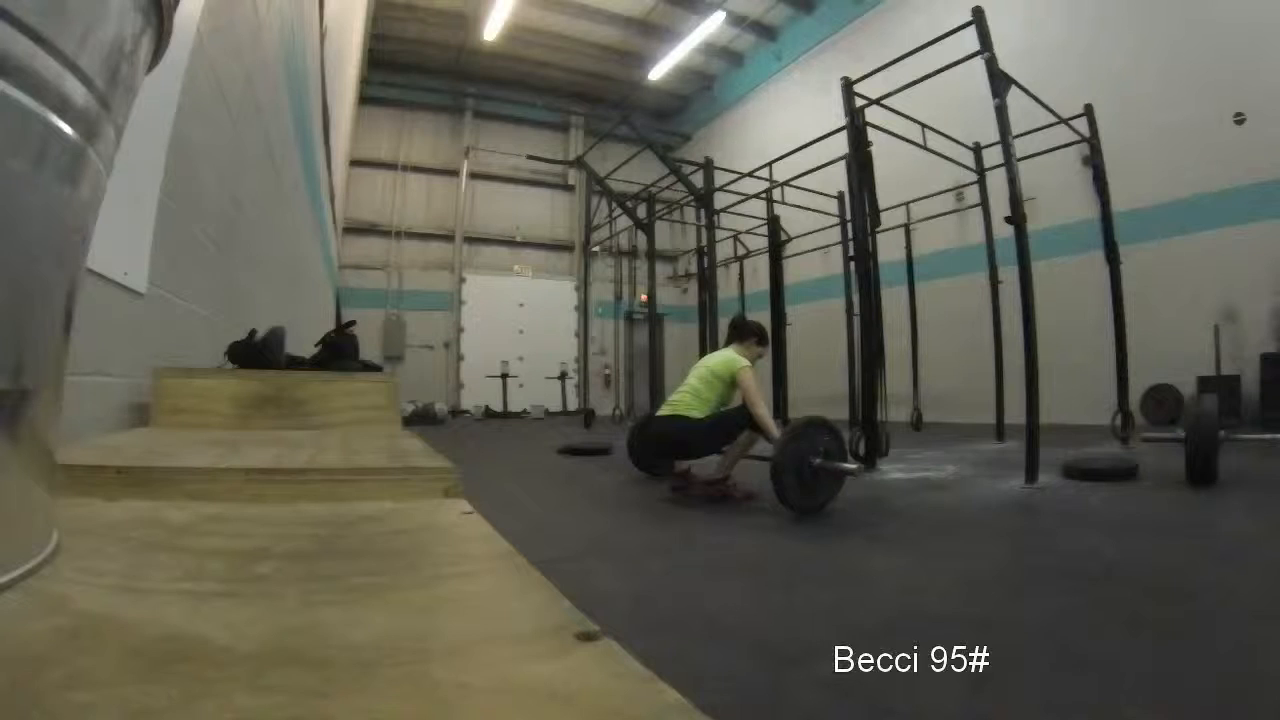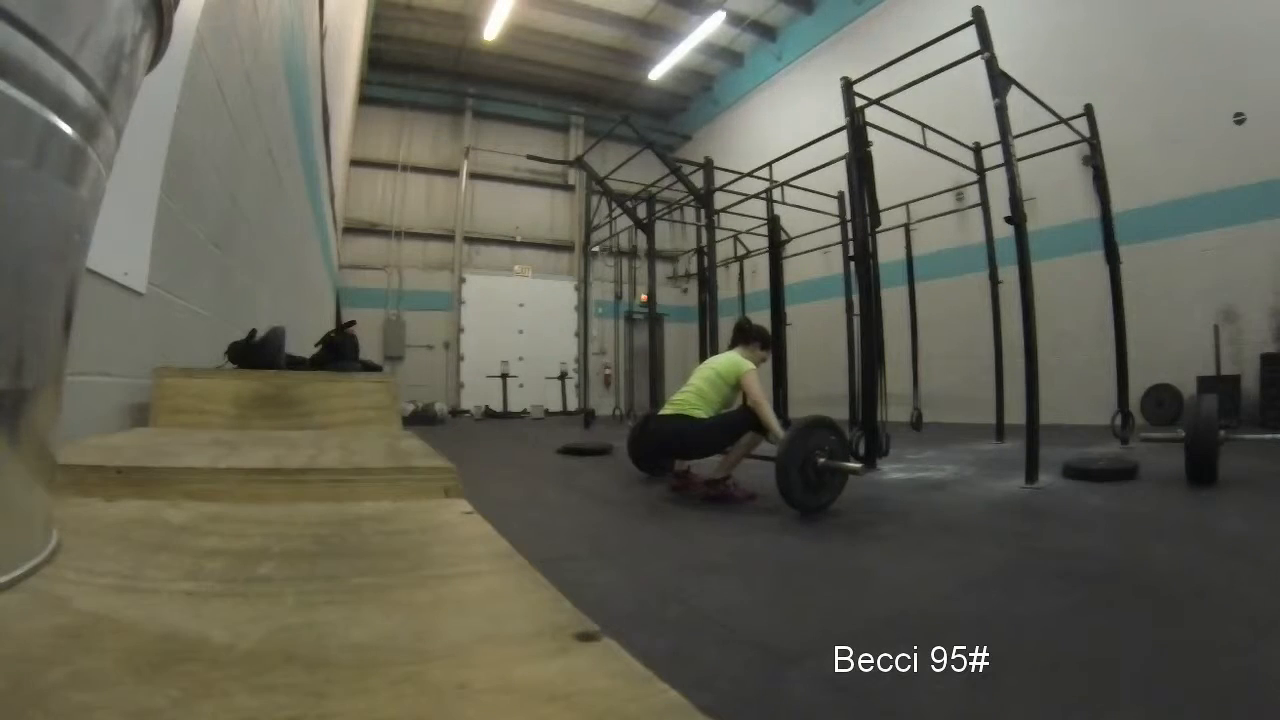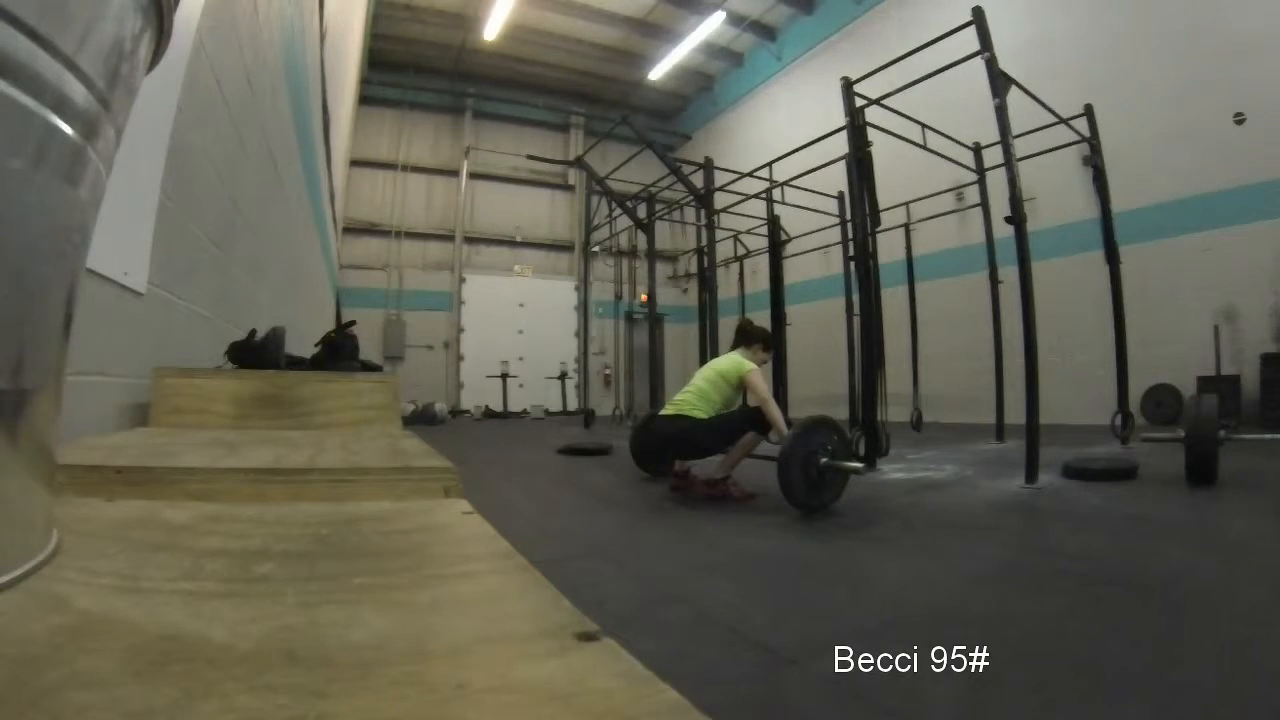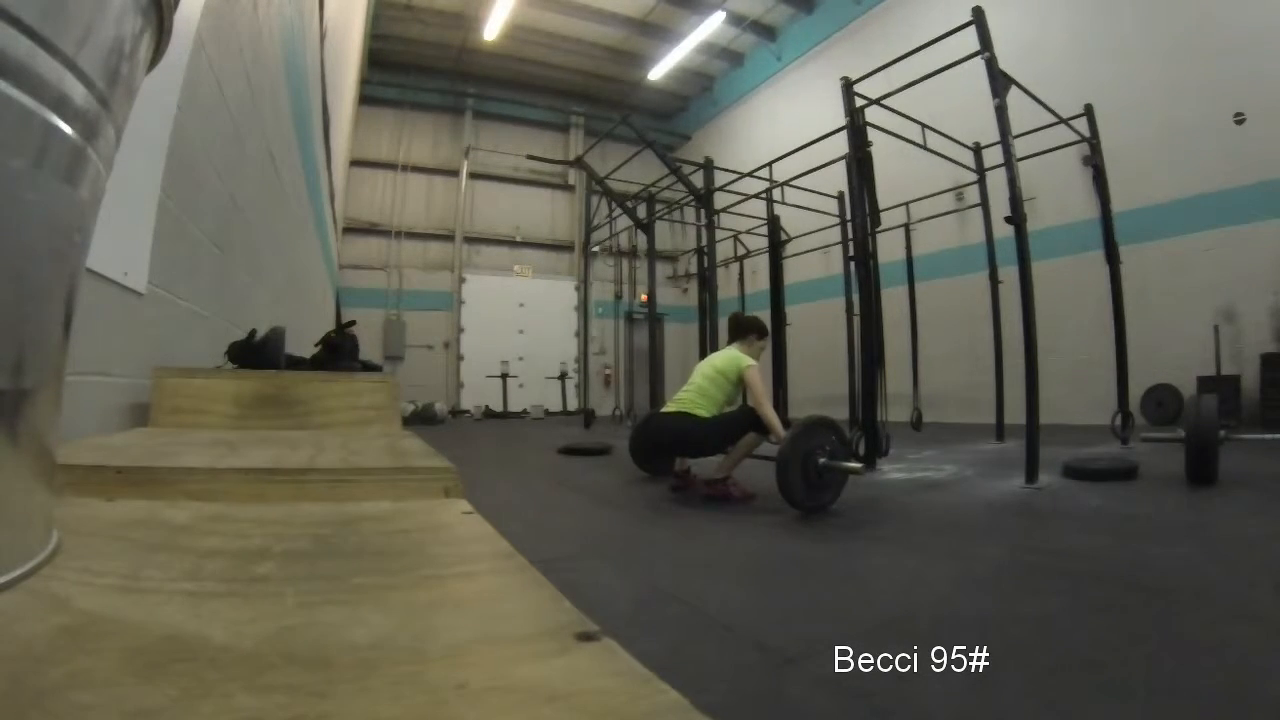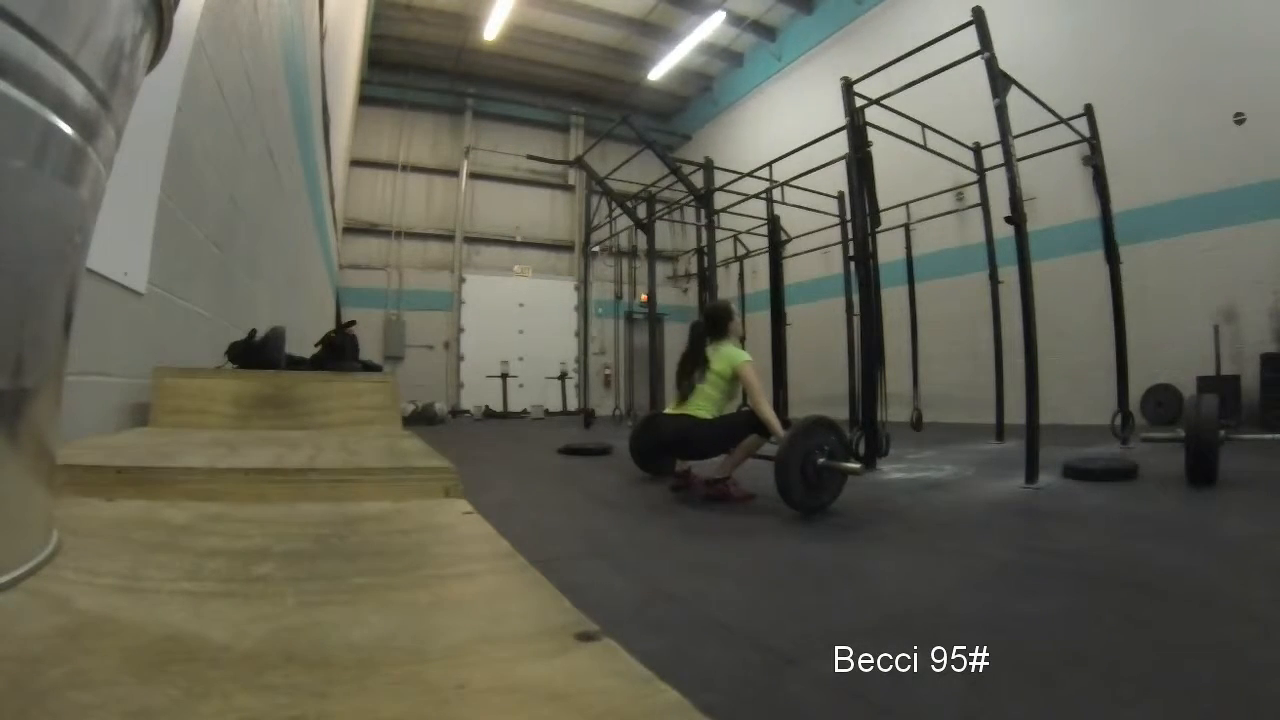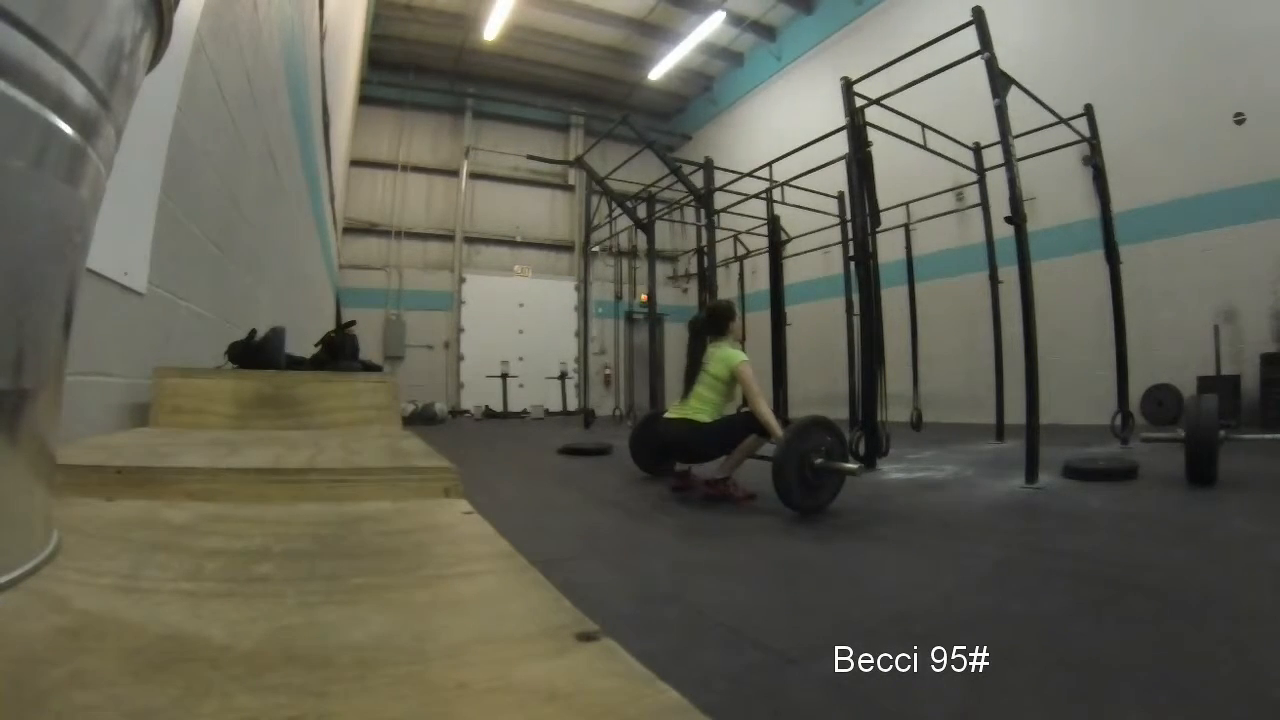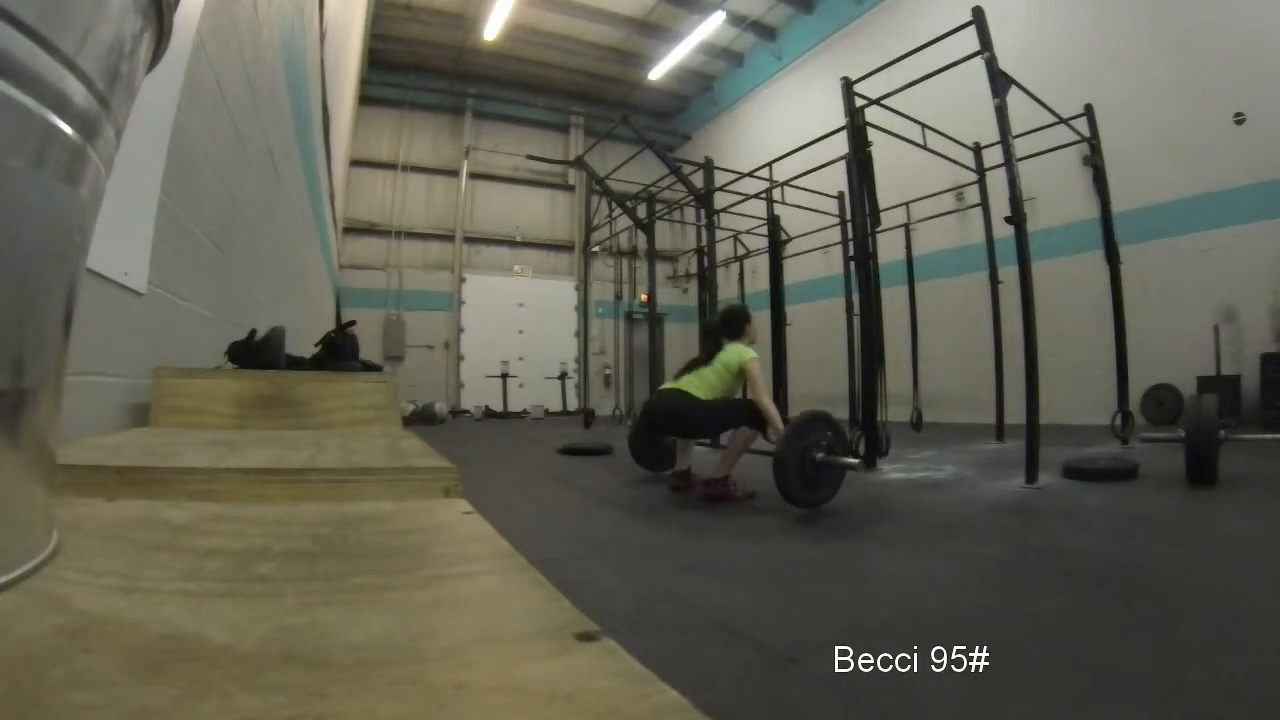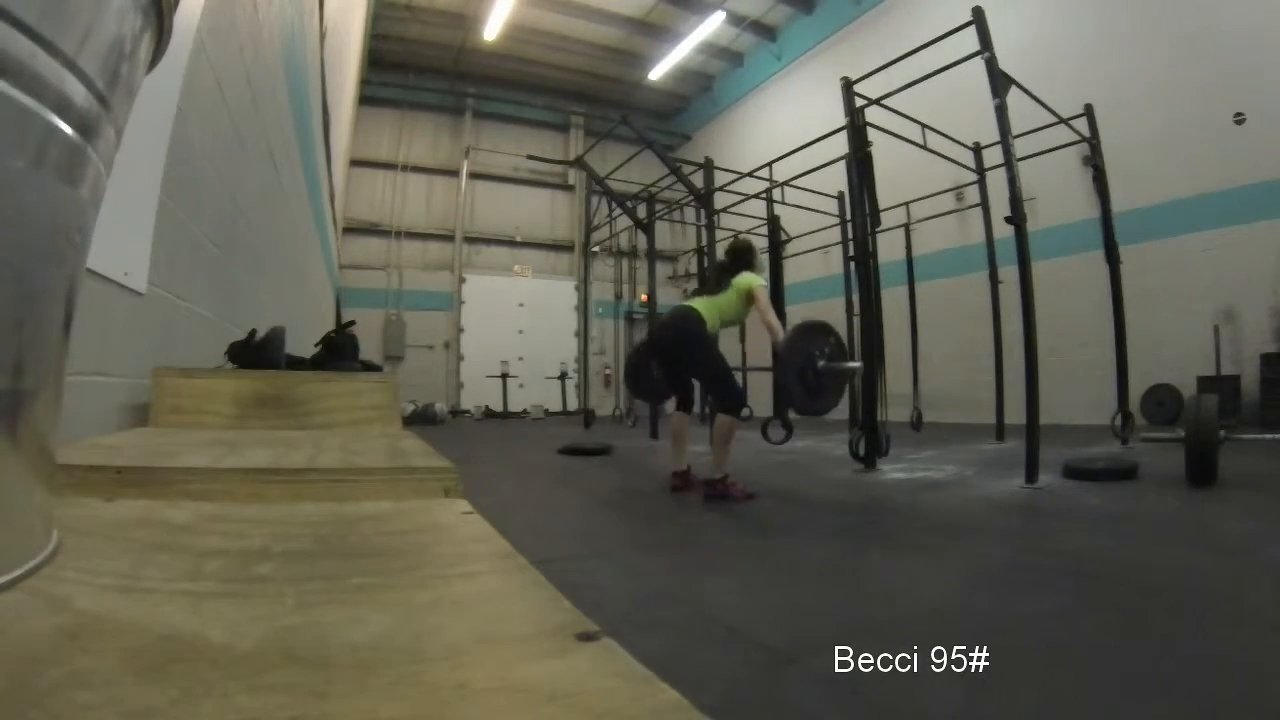
dt=0.5s
person 1, frame 1
left shoulder: (713, 357)
right shoulder: (738, 362)
right elbow: (756, 405)
left hip: (659, 431)
right hip: (681, 433)
right knee: (754, 418)
left ankle: (682, 473)
right ankle: (717, 481)
person 1, frame 2
left shoulder: (716, 360)
right shoulder: (743, 364)
right elbow: (760, 404)
left hip: (660, 432)
right hip: (683, 433)
right knee: (758, 418)
left ankle: (681, 473)
right ankle: (717, 481)
person 1, frame 3
left shoulder: (719, 361)
right shoulder: (745, 366)
right elbow: (766, 401)
left hip: (661, 430)
right hip: (684, 433)
right knee: (761, 417)
left ankle: (681, 473)
right ankle: (717, 481)
person 1, frame 4
left shoulder: (713, 358)
right shoulder: (744, 361)
right elbow: (762, 404)
left hip: (660, 428)
right hip: (684, 430)
right knee: (759, 420)
left ankle: (681, 473)
right ankle: (717, 481)
person 1, frame 5
left shoulder: (703, 353)
right shoulder: (737, 356)
right elbow: (760, 402)
left hip: (666, 430)
right hip: (690, 434)
right knee: (762, 422)
left ankle: (682, 473)
right ankle: (718, 481)
person 1, frame 6
left shoulder: (702, 353)
right shoulder: (734, 357)
right elbow: (757, 402)
left hip: (668, 433)
right hip: (691, 438)
right knee: (761, 422)
left ankle: (682, 474)
right ankle: (719, 481)
person 1, frame 7
left shoulder: (716, 350)
right shoulder: (745, 354)
right elbow: (763, 399)
left hip: (652, 411)
right hip: (678, 411)
right knee: (754, 414)
left ankle: (681, 473)
right ankle: (717, 482)
person 1, frame 8
left shoulder: (720, 279)
right shoulder: (753, 281)
right elbow: (769, 316)
left hip: (663, 329)
right hip: (688, 333)
left knee: (684, 398)
right knee: (730, 397)
left ankle: (680, 474)
right ankle: (718, 482)
